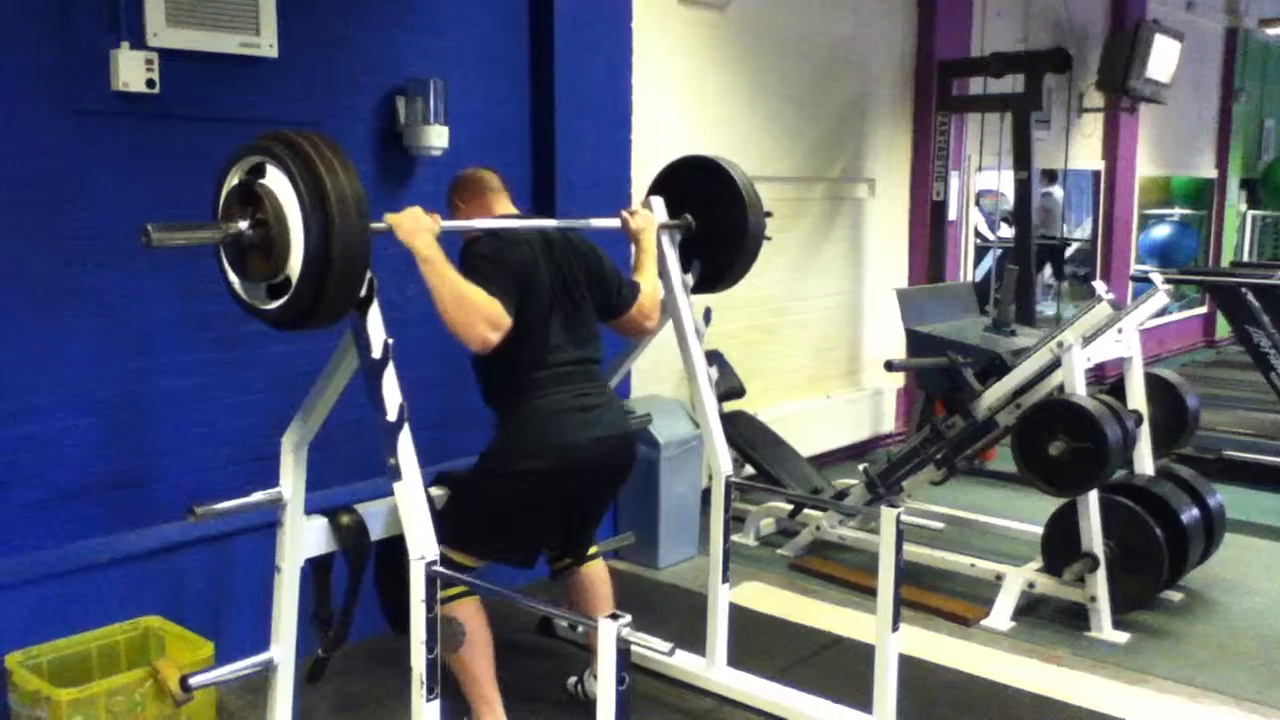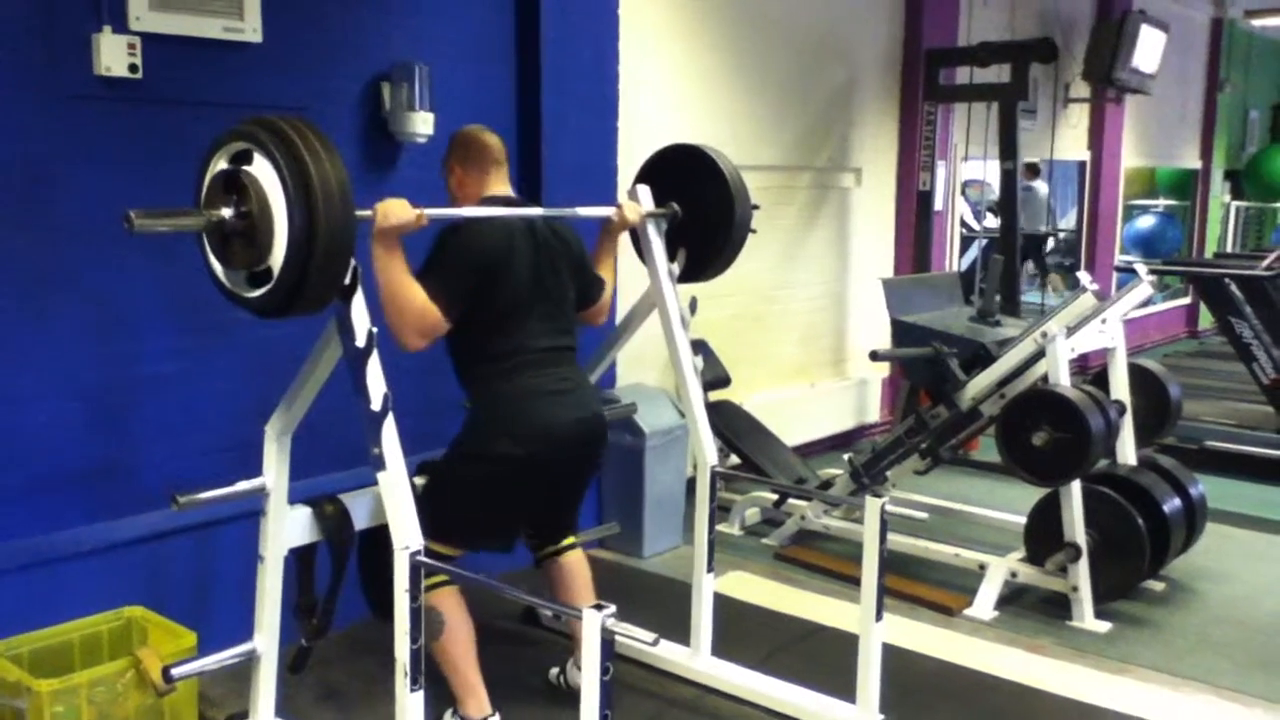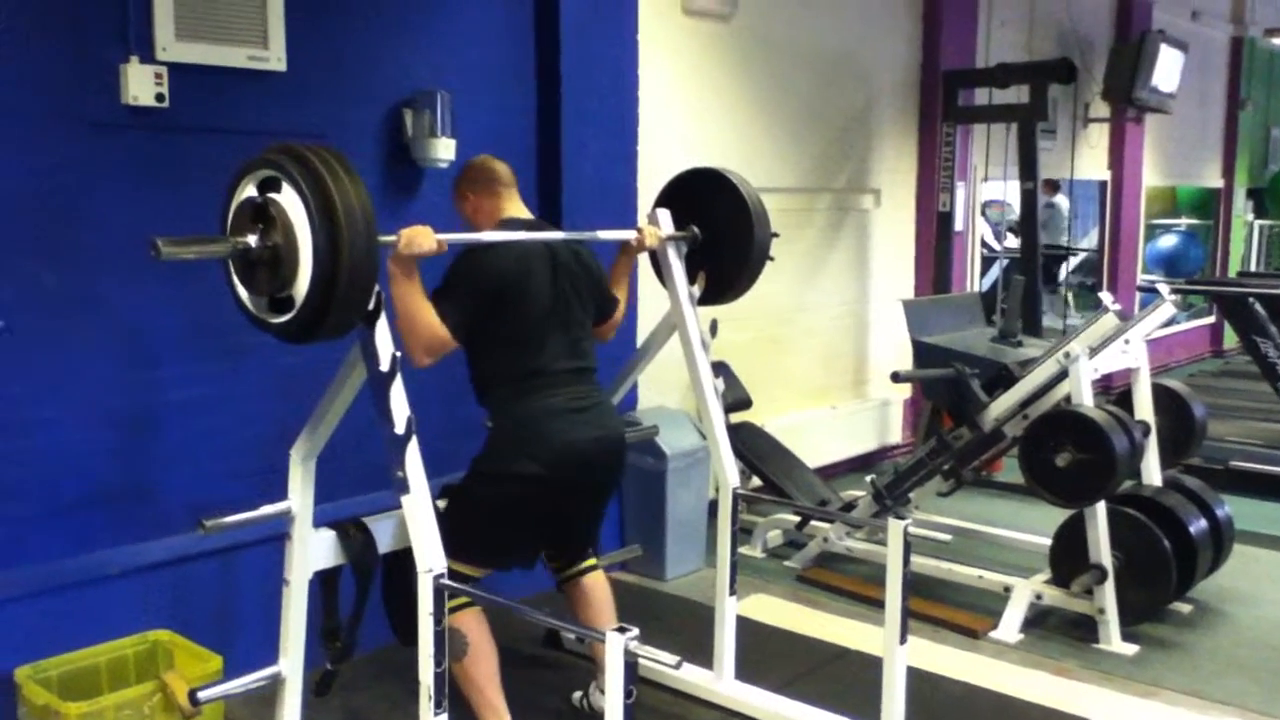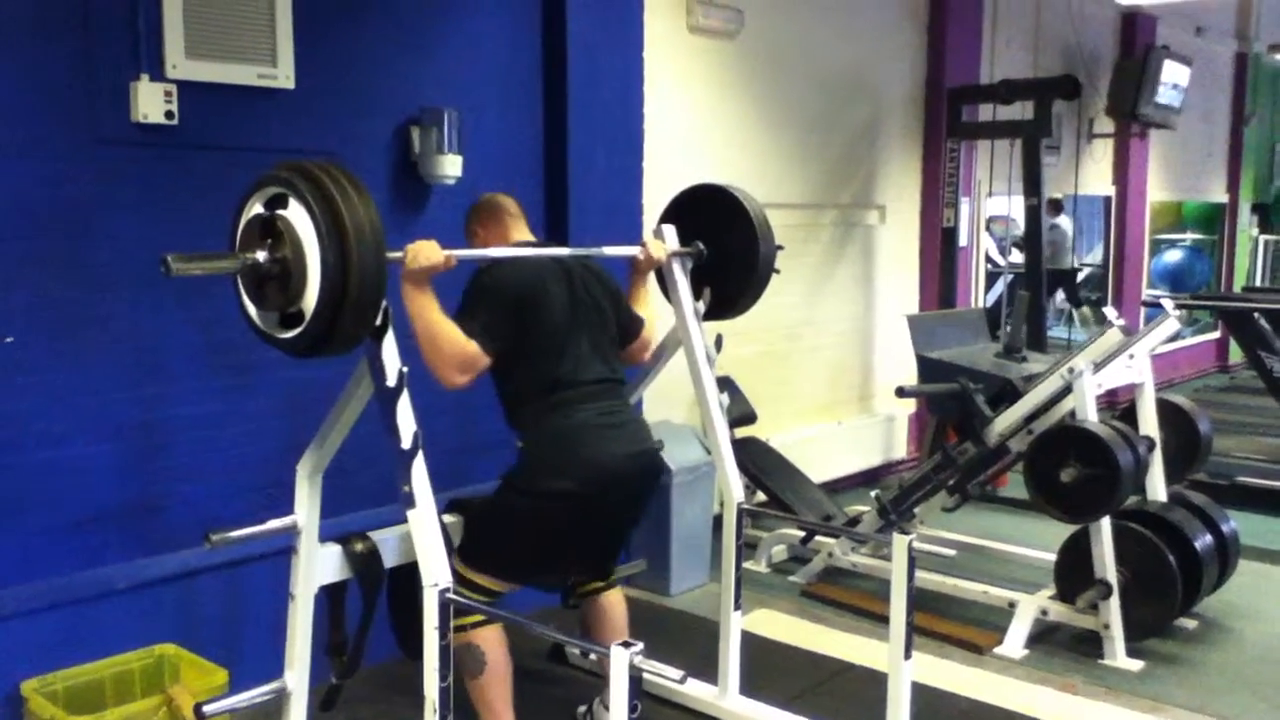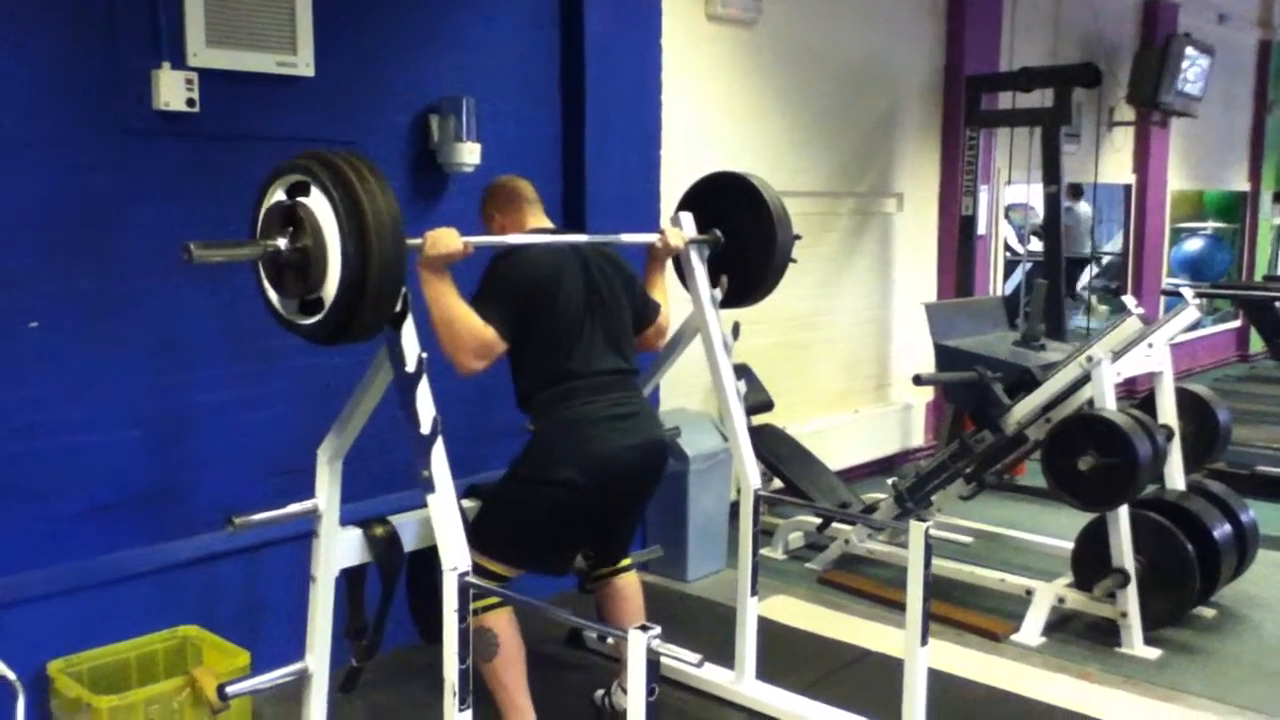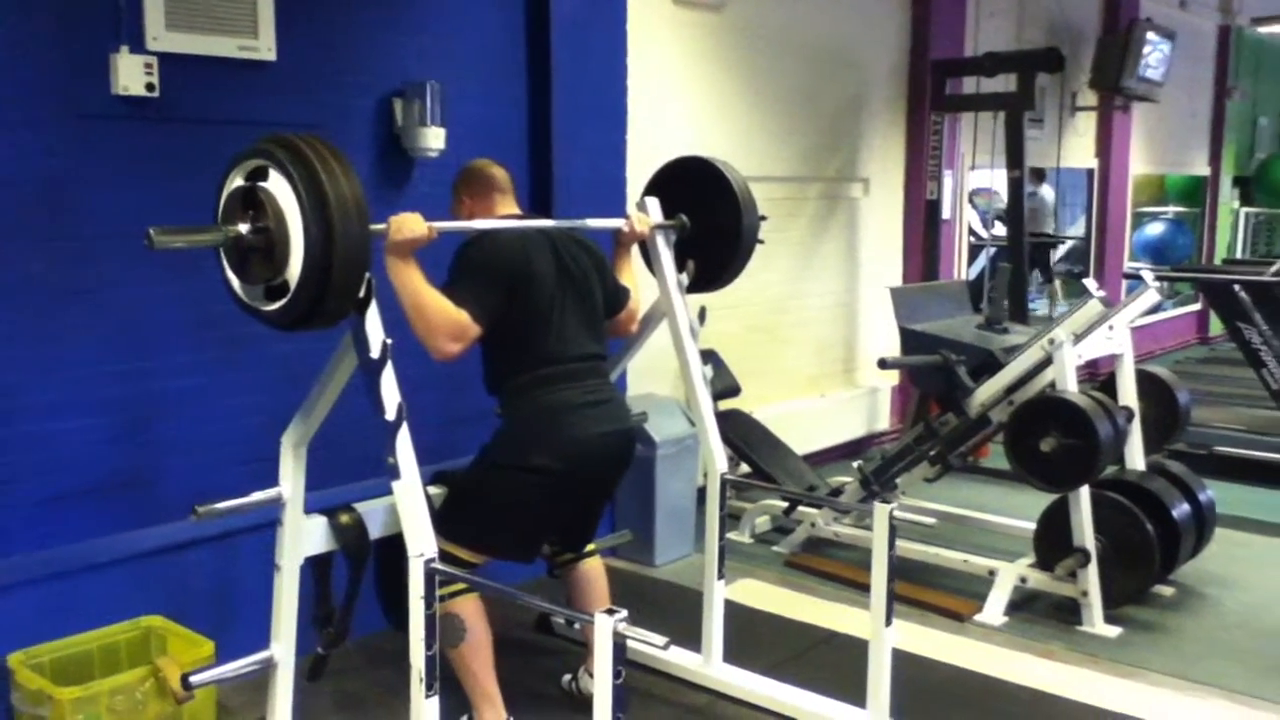
dt=0.7s
person 1, frame 1
left shoulder: (489, 248)
right shoulder: (575, 244)
left elbow: (484, 330)
right elbow: (645, 319)
left wrist: (423, 245)
right wrist: (646, 241)
left hip: (544, 442)
right hip: (613, 432)
left knee: (443, 571)
right knee: (572, 545)
person 1, frame 2
left shoulder: (468, 234)
right shoulder: (558, 230)
left elbow: (416, 331)
right elbow: (596, 311)
left wrist: (386, 244)
right wrist: (613, 236)
left hip: (513, 425)
right hip: (582, 415)
left knee: (424, 559)
right knee: (553, 534)
right ankle: (588, 666)
person 1, frame 3
left shoulder: (484, 258)
right shoulder: (575, 251)
left elbow: (425, 348)
right elbow: (606, 326)
left wrist: (403, 270)
right wrist: (628, 256)
left hip: (532, 444)
right hip: (602, 432)
left knee: (447, 582)
right knee: (575, 556)
person 1, frame 4
left shoulder: (499, 278)
right shoulder: (591, 271)
left elbow: (456, 367)
right elbow: (640, 348)
left wrist: (416, 286)
right wrist: (642, 275)
left hip: (568, 462)
right hip: (639, 452)
left knee: (465, 595)
right knee: (594, 575)
person 1, frame 5
left shoulder: (516, 264)
right shoulder: (608, 259)
left elbow: (471, 353)
right elbow: (654, 335)
left wrist: (434, 272)
right wrist: (659, 262)
left hip: (576, 448)
right hip: (645, 438)
left knee: (477, 579)
right knee: (609, 556)
person 1, frame 6
left shoulder: (488, 250)
right shoulder: (578, 244)
left elbow: (448, 338)
right elbow: (627, 321)
left wrist: (400, 258)
right wrist: (626, 249)
left hip: (548, 436)
right hip: (613, 427)
left knee: (444, 563)
right knee: (572, 542)
right ankle: (600, 672)
